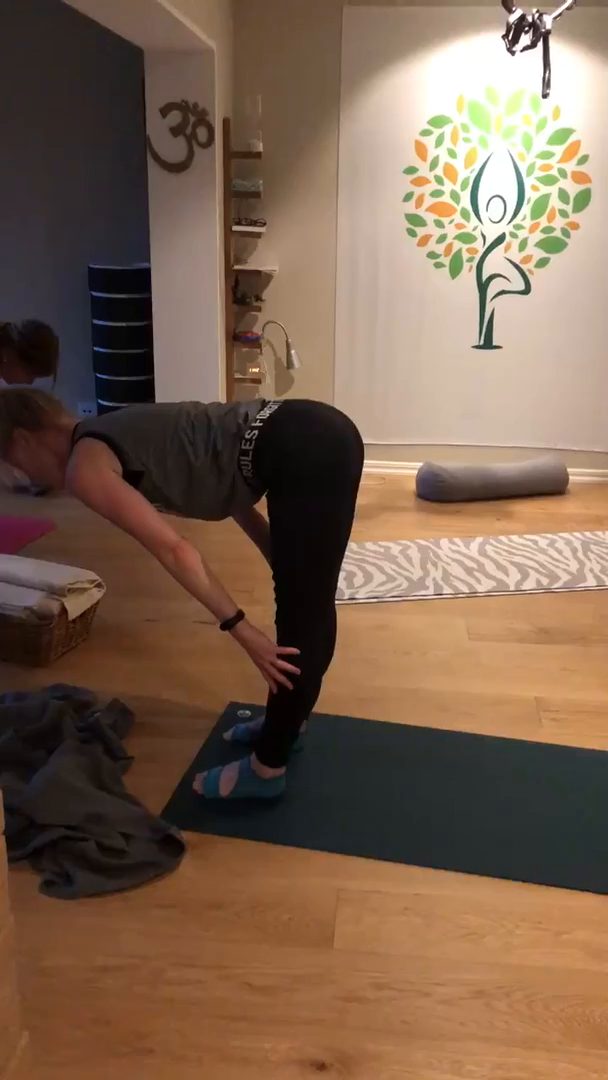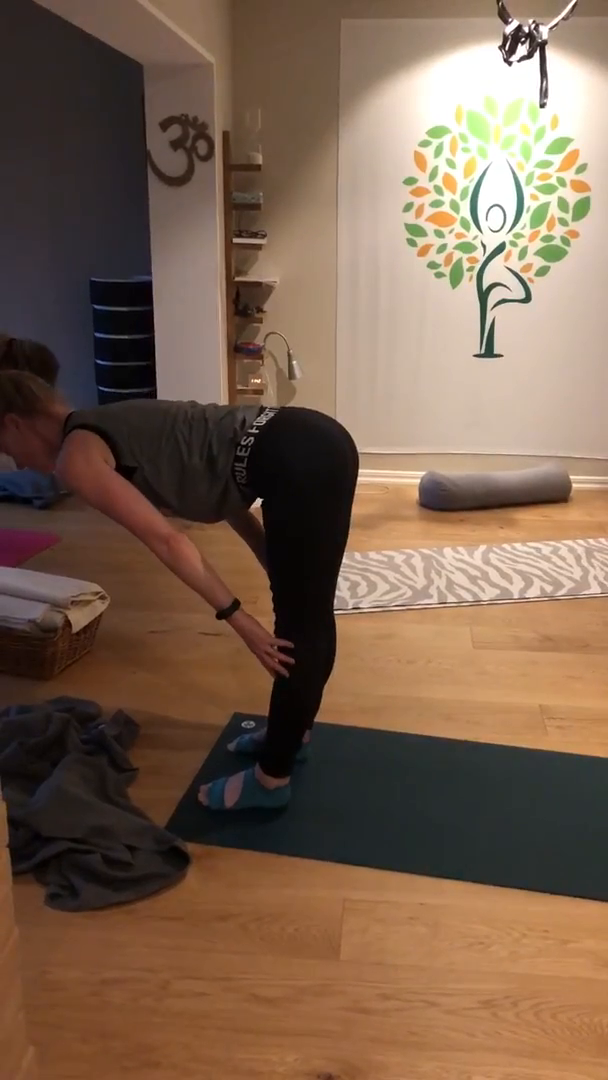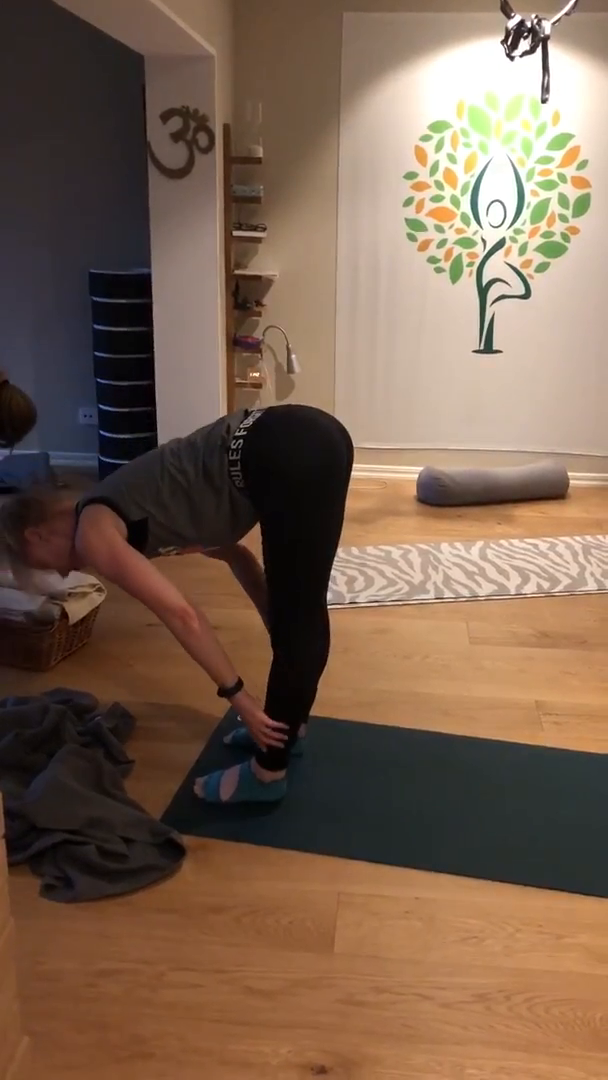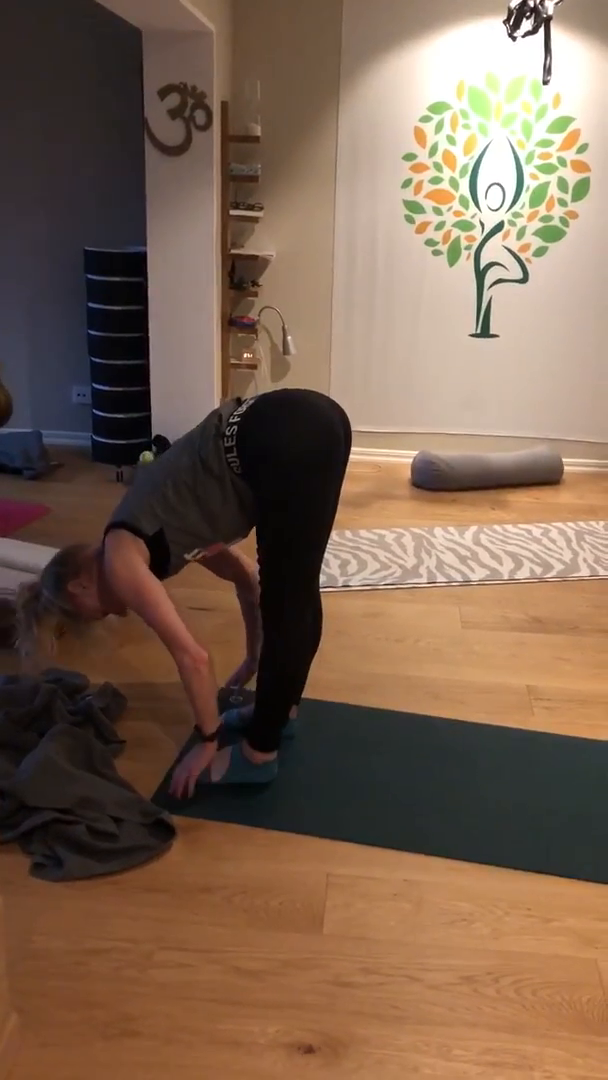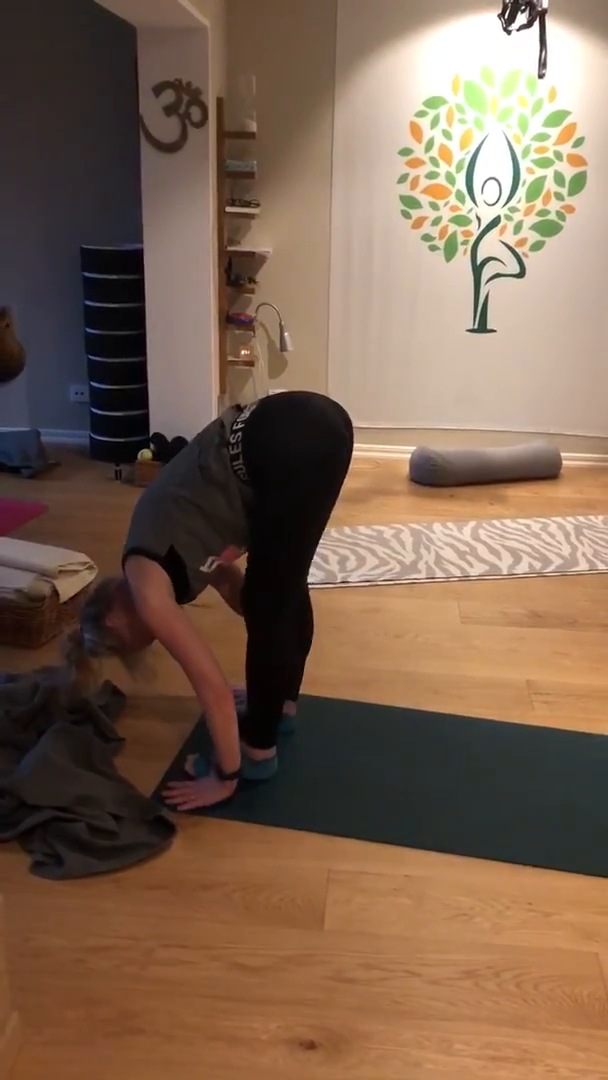
dt=1s
person 1, frame 1
left shoulder: (84, 467)
right shoulder: (115, 436)
left elbow: (172, 549)
right elbow: (234, 494)
left wrist: (239, 627)
right wrist: (286, 564)
left hip: (304, 456)
right hip: (321, 432)
left knee: (302, 617)
right knee: (306, 606)
left ankle: (267, 768)
right ankle: (286, 721)
person 1, frame 2
left shoulder: (75, 457)
right shoulder: (106, 429)
left elbow: (166, 540)
left wrist: (236, 617)
right wrist: (283, 572)
left hip: (297, 463)
right hip: (315, 439)
left knee: (300, 629)
right knee: (305, 617)
left ankle: (272, 778)
right ankle: (292, 732)
person 1, frame 3
left shoulder: (92, 534)
right shoulder: (116, 510)
left elbow: (181, 615)
right elbow: (234, 552)
left wrist: (238, 697)
right wrist: (276, 628)
left hip: (289, 459)
right hip: (310, 435)
left knee: (297, 624)
right knee: (301, 613)
left ankle: (268, 773)
right ankle: (286, 728)
person 1, frame 4
left shoulder: (119, 561)
right shoulder: (147, 540)
left elbow: (193, 656)
right elbow: (246, 575)
left wrist: (207, 743)
right wrist: (253, 659)
left hip: (284, 441)
right hip: (312, 418)
left knee: (287, 609)
right knee: (294, 594)
left ankle: (260, 753)
right ankle: (281, 708)
person 1, frame 5
left shoulder: (144, 588)
right shoulder: (169, 564)
left elbow: (212, 686)
right elbow: (241, 598)
left wrist: (225, 777)
right wrist: (270, 693)
left hip: (291, 443)
right hip: (314, 420)
left knee: (269, 606)
right knee: (283, 590)
left ankle: (259, 751)
right ankle: (282, 704)
